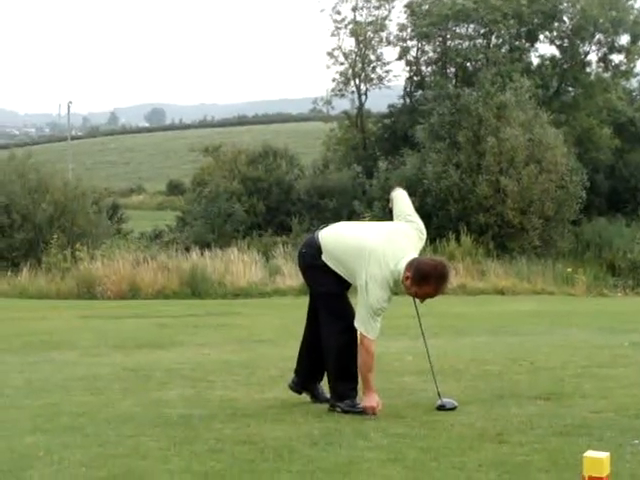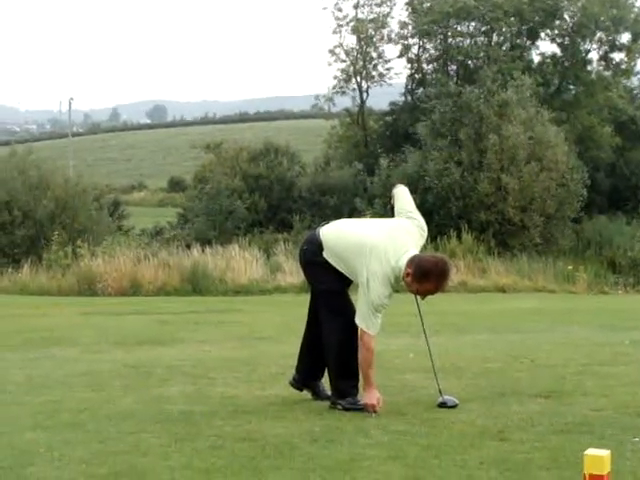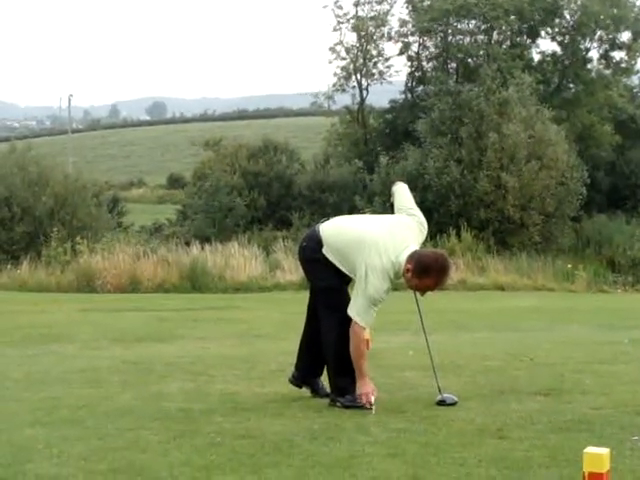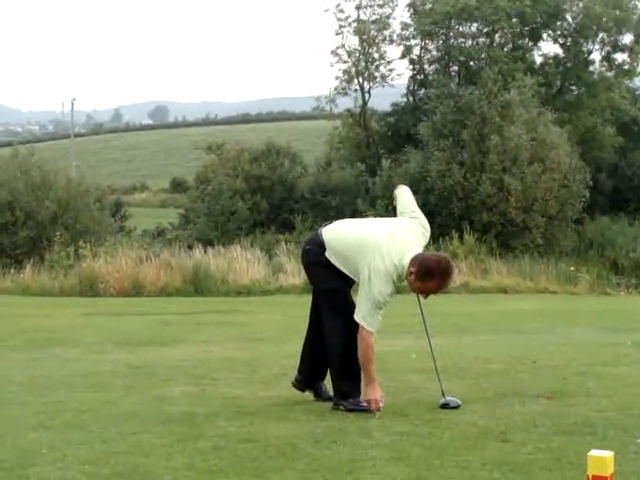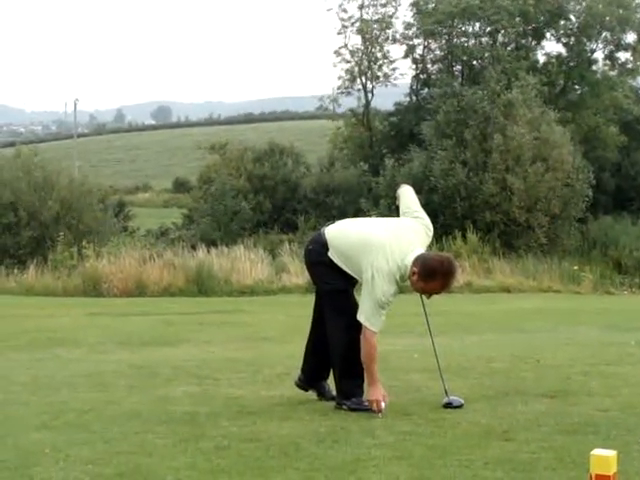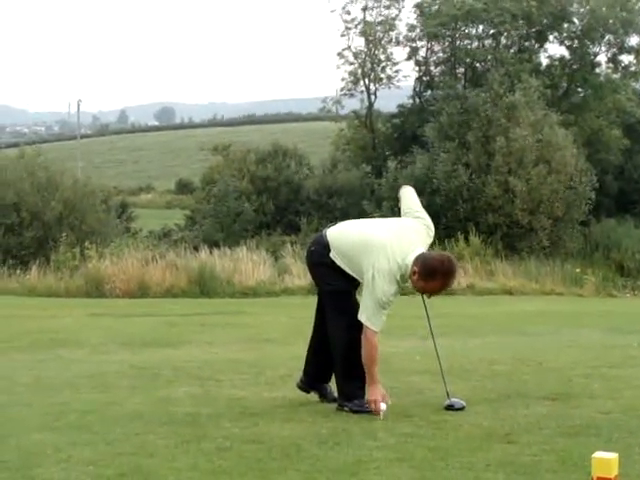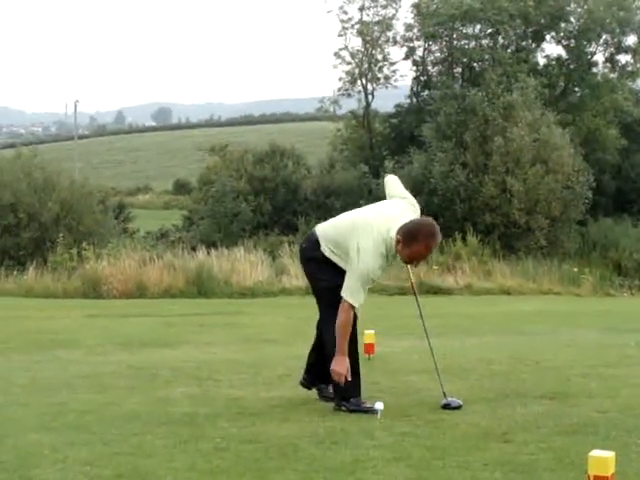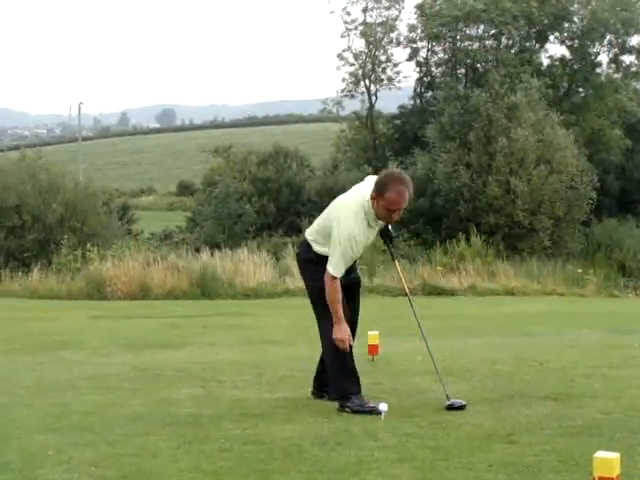
dt=0.3s
person 1, frame 1
left shoulder: (416, 233)
right shoulder: (378, 283)
left elbow: (398, 193)
right elbow: (366, 340)
right wrist: (369, 392)
left hip: (330, 249)
right hip: (316, 257)
left knee: (323, 318)
right knee: (342, 325)
left ankle: (305, 379)
right ankle: (342, 396)
person 1, frame 2
left shoulder: (418, 230)
right shoulder: (380, 280)
left elbow: (400, 190)
right elbow: (366, 336)
right wrist: (370, 388)
left hip: (333, 245)
right hip: (317, 255)
left knee: (324, 316)
right knee: (342, 322)
left ankle: (306, 376)
right ankle: (344, 394)
person 1, frame 3
left shoulder: (417, 226)
right shoulder: (378, 276)
left elbow: (399, 187)
right elbow: (357, 328)
right wrist: (363, 380)
left hip: (331, 243)
right hip: (317, 251)
left knee: (323, 312)
right knee: (340, 319)
left ankle: (305, 373)
right ankle: (343, 391)
person 1, frame 4
left shoulder: (420, 229)
right shoulder: (382, 278)
left elbow: (401, 191)
right elbow: (364, 333)
right wrist: (371, 385)
left hip: (335, 247)
right hip: (320, 255)
left knee: (326, 317)
right knee: (344, 322)
left ankle: (308, 377)
right ankle: (346, 395)
person 1, frame 5
left shoulder: (423, 229)
right shoulder: (385, 279)
left elbow: (404, 190)
right elbow: (368, 333)
right wrist: (374, 385)
left hip: (338, 245)
right hip: (322, 254)
left knee: (329, 316)
right knee: (347, 322)
left ankle: (311, 377)
right ankle: (349, 395)
person 1, frame 6
left shoulder: (425, 230)
right shoulder: (385, 279)
left elbow: (406, 191)
right elbow: (368, 333)
right wrist: (374, 385)
left hip: (339, 247)
right hip: (324, 257)
left knee: (331, 319)
right knee: (348, 323)
left ankle: (313, 379)
right ankle: (351, 397)
person 1, frame 7
left shoulder: (411, 212)
right shoulder: (371, 256)
left elbow: (390, 179)
right elbow: (348, 306)
right wrist: (340, 356)
left hip: (335, 247)
right hip: (318, 254)
left knee: (331, 316)
right knee: (337, 315)
left ankle: (315, 376)
right ankle: (346, 395)
person 1, frame 8
left shoulder: (379, 188)
right shoulder: (350, 223)
left elbow: (371, 177)
right elbow: (331, 277)
left wrist: (384, 226)
right wrist: (339, 323)
left hip: (345, 261)
right hip: (317, 258)
left knee: (352, 327)
right knee: (334, 327)
left ankle: (324, 384)
right ankle: (349, 395)
